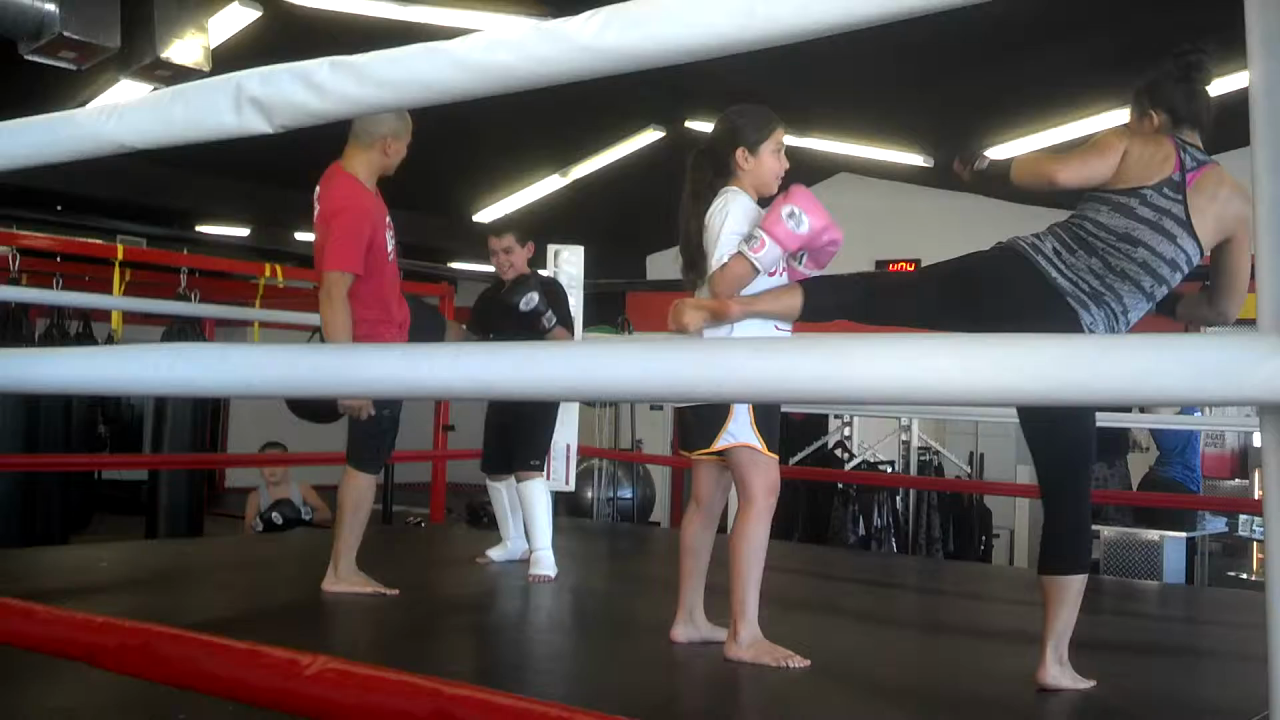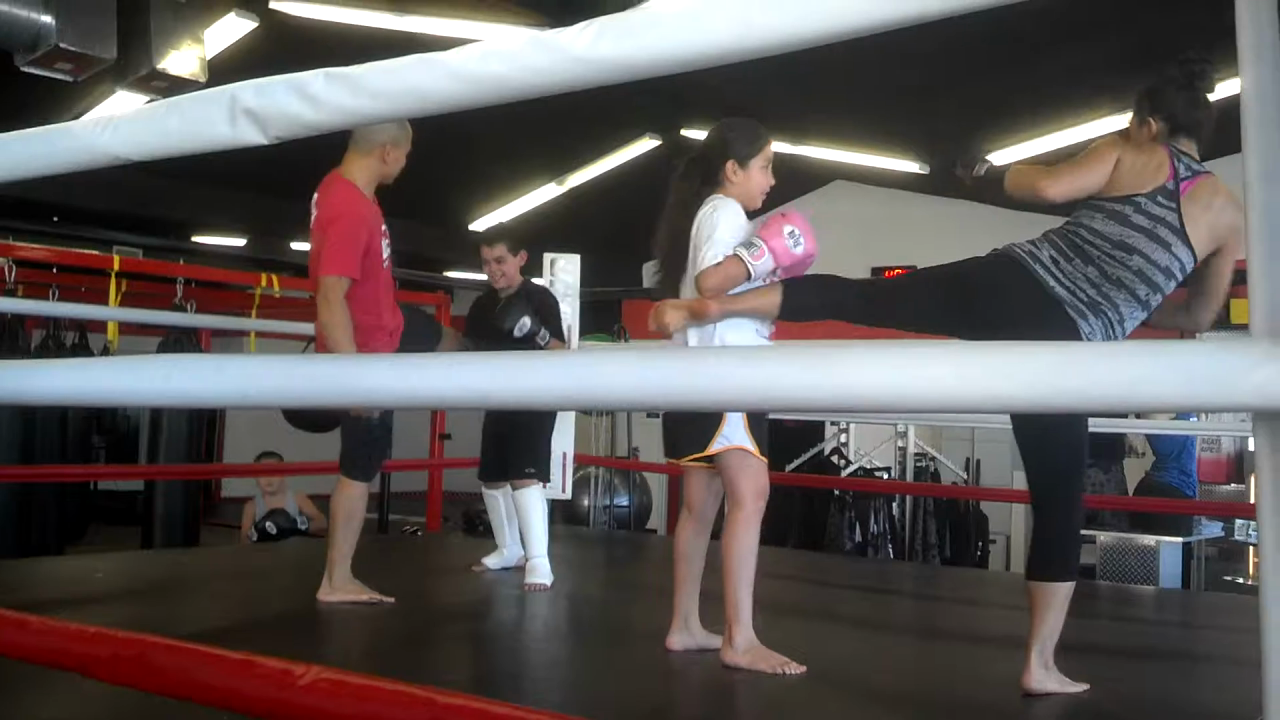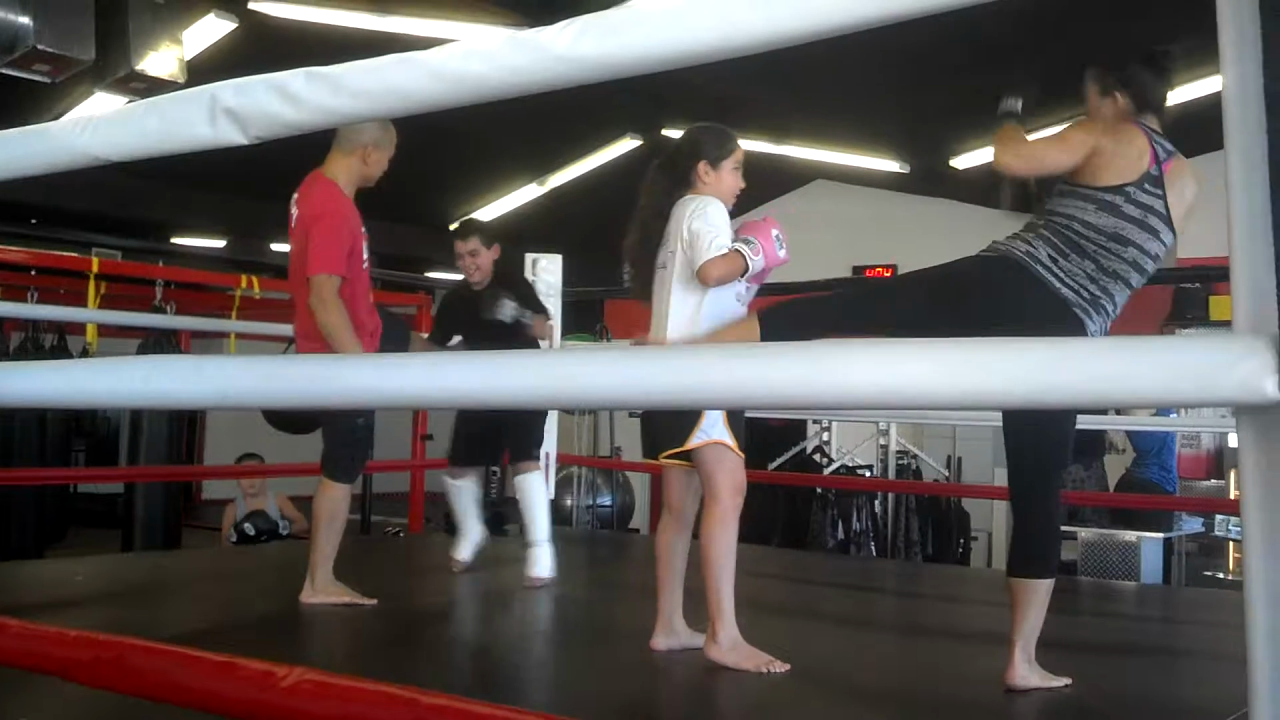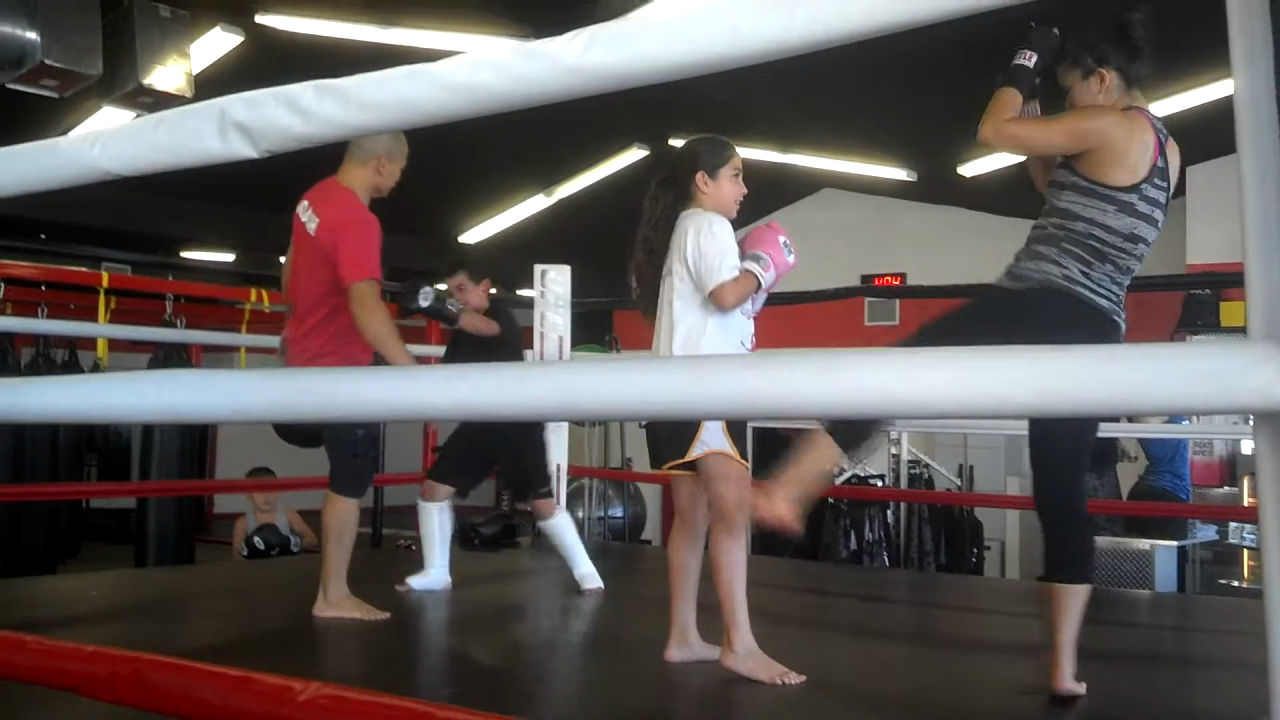
dt=0.2s
person 1, frame 1
left shoulder: (1133, 145)
right shoulder: (1235, 201)
left elbow: (1062, 171)
right elbow: (1224, 309)
left wrist: (991, 166)
left hip: (1013, 276)
right hip: (1062, 335)
left knee: (863, 294)
right knee: (1068, 497)
left ankle: (734, 303)
right ankle: (1054, 661)
person 1, frame 2
left shoulder: (1126, 153)
right shoulder: (1228, 211)
left elbow: (1049, 186)
right elbow: (1196, 318)
left wrist: (993, 173)
left hip: (1008, 285)
right hip: (1059, 340)
left knee: (853, 294)
right knee: (1059, 503)
left ankle: (710, 308)
right ankle: (1040, 664)
person 1, frame 3
left shoulder: (1112, 137)
right shoulder: (1191, 184)
left elbow: (1015, 163)
left wrist: (1010, 115)
left hip: (990, 291)
right hip: (1059, 342)
left knee: (841, 310)
right knee: (1037, 501)
left ankle: (697, 351)
right ankle: (1022, 661)
person 1, frame 4
left shoulder: (1110, 127)
right shoulder: (1169, 150)
left elbow: (996, 134)
left wrist: (1023, 75)
right wrist: (1043, 83)
left hip: (1038, 304)
right hip: (1093, 332)
right knee: (1062, 497)
left ankle: (785, 491)
right ankle: (1063, 668)
person 2, frame 1
left shoulder: (742, 209)
right shoulder: (735, 205)
left elbow: (756, 287)
right elbow: (723, 283)
left knee: (709, 498)
right knee: (760, 491)
left ankle: (689, 617)
right ankle: (745, 634)
person 2, frame 2
left shoulder: (712, 215)
right shoulder: (723, 211)
right elbow: (712, 280)
right wrist: (766, 248)
left knee: (701, 504)
right knee: (749, 495)
left ankle: (685, 625)
right ankle: (740, 638)
person 2, frame 3
left shoulder: (675, 220)
right shoulder: (705, 209)
right elbow: (714, 271)
left wrist: (749, 277)
right wrist: (753, 250)
left knee: (682, 504)
right knee: (726, 490)
left ankle: (669, 625)
right ankle: (725, 635)
person 2, frame 4
left shoulder: (686, 230)
right shoulder: (708, 225)
right elbow: (727, 295)
left wrist: (761, 271)
right wrist: (765, 263)
left knee: (694, 514)
right knee: (731, 502)
left ankle: (683, 637)
right ankle: (741, 644)
person 3, frame 1
left shoulder: (341, 177)
right shoulder: (354, 206)
right elbow: (334, 297)
left hip: (393, 315)
right hip: (376, 342)
left knee: (447, 331)
right knee: (366, 458)
right ankle: (341, 572)
person 3, frame 2
left shoulder: (338, 184)
right shoulder: (349, 211)
right elbow: (331, 302)
left hip: (381, 326)
right hip: (369, 346)
left knee: (442, 338)
right knee: (360, 467)
right ankle: (338, 582)
person 3, frame 3
left shoulder: (313, 187)
right shoulder: (334, 211)
right elbow: (325, 299)
left hip: (332, 342)
right hip: (338, 354)
right knee: (342, 467)
right ankle: (319, 583)
person 3, frame 4
left shoulder: (314, 199)
right shoulder: (356, 220)
left elbow: (293, 268)
right elbow: (366, 305)
right wrist: (410, 370)
left hip: (303, 352)
right hip: (335, 366)
right knee: (350, 479)
right ankle: (333, 597)
person 4, frame 1
left shoulder: (548, 288)
right shoulder: (489, 297)
left elbow: (567, 342)
right elbow: (472, 342)
left wrist: (541, 312)
left hip: (537, 395)
left knee: (527, 469)
right knee: (495, 470)
left ankle: (542, 553)
right ankle: (514, 542)
person 4, frame 2
left shoulder: (539, 298)
right shoulder: (483, 306)
left elbow: (560, 350)
right elbow: (470, 349)
left wrist: (535, 331)
left knee: (524, 478)
right knee: (492, 478)
left ankle: (539, 561)
right ankle: (510, 549)
person 4, frame 3
left shoulder: (515, 284)
right shoulder: (456, 298)
left elbow: (544, 331)
right elbow: (434, 345)
left wrist: (518, 313)
left knee: (525, 463)
right knee: (459, 468)
left ankle: (540, 548)
right ankle: (471, 531)
person 4, frame 4
left shoulder: (500, 315)
right shoulder: (458, 341)
left elbow: (488, 328)
left wrist: (444, 308)
left hip: (515, 422)
right hip: (480, 423)
left knee: (541, 503)
right knee: (434, 488)
left ankle: (585, 571)
right ankle: (435, 572)
